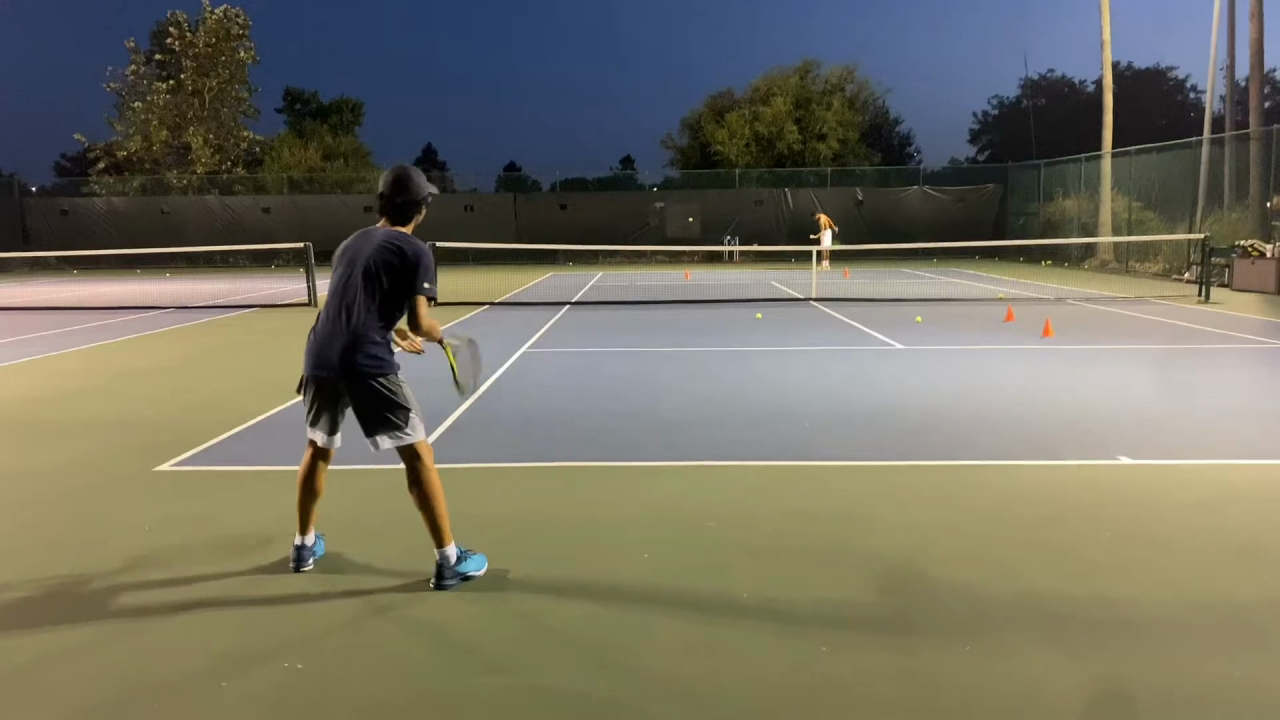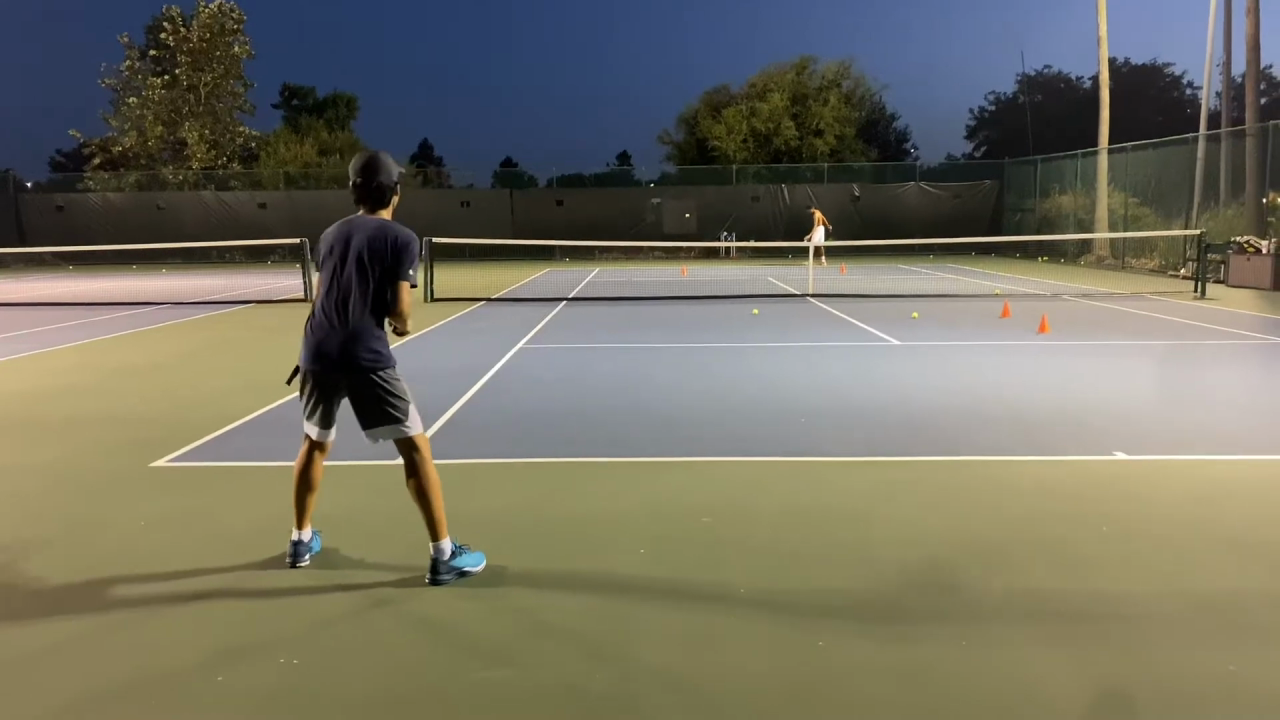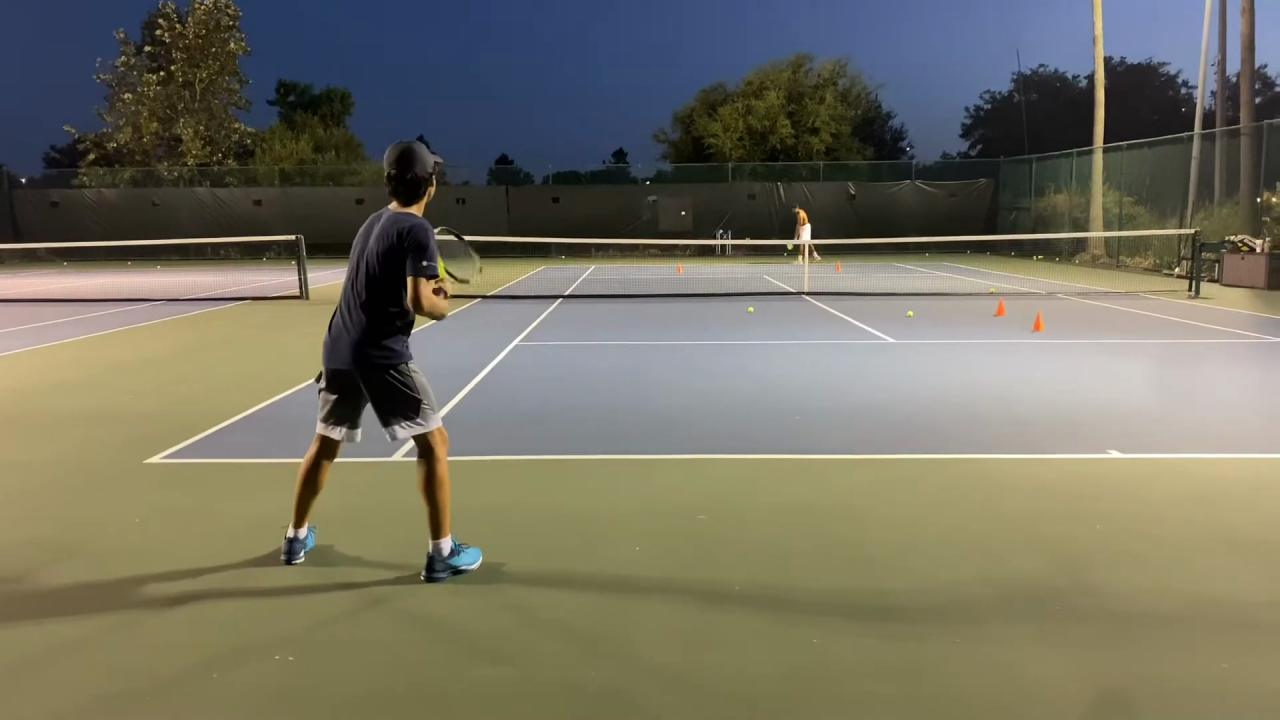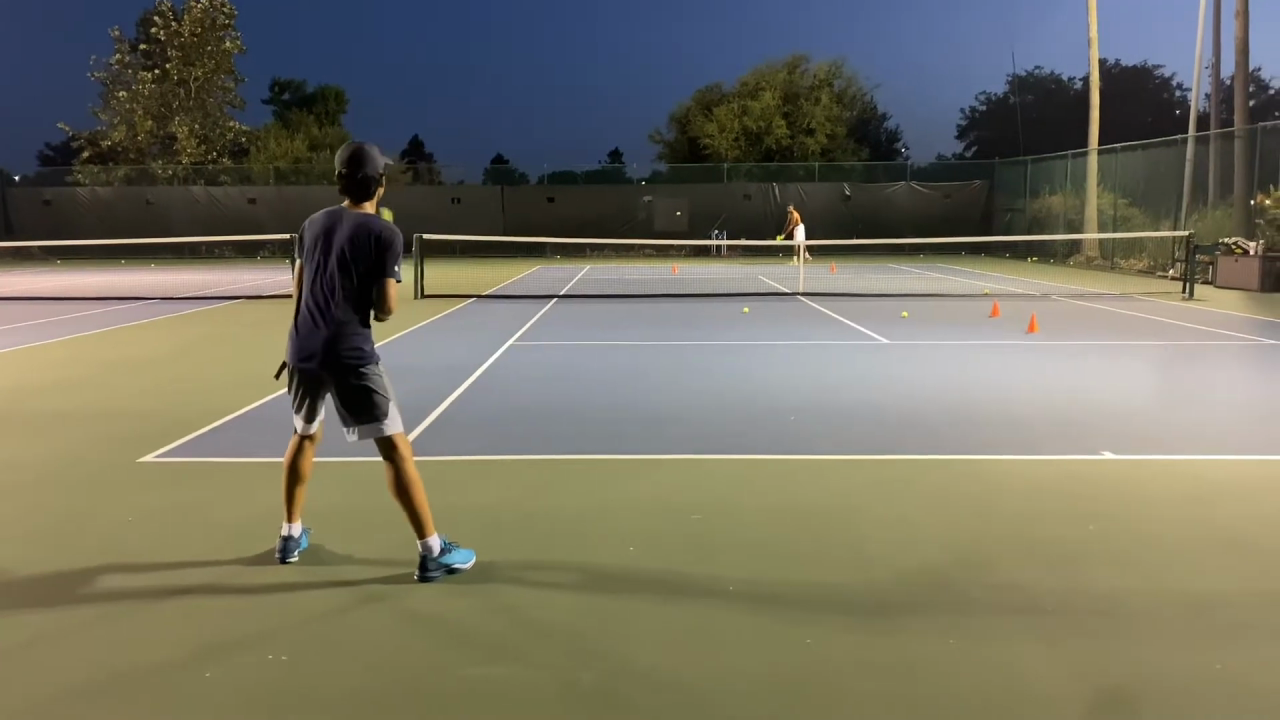
dt=0.5s
person 1, frame 1
left shoulder: (351, 243)
right shoulder: (415, 251)
right elbow: (421, 322)
left wrist: (401, 338)
right wrist: (436, 336)
left hip: (320, 358)
right hip: (368, 363)
left knee: (319, 449)
right knee: (418, 456)
left ankle: (305, 544)
right ankle: (450, 560)
person 1, frame 2
left shoulder: (331, 234)
right shoulder: (401, 238)
right elbow: (400, 310)
right wrist: (401, 325)
left hip: (317, 353)
right hip: (366, 356)
left knee: (315, 443)
right knee: (415, 448)
left ankle: (301, 540)
right ankle: (444, 555)
person 1, frame 3
left shoulder: (372, 223)
right shoulder: (417, 231)
right elbow: (419, 302)
left wrist: (429, 287)
right wrist: (443, 305)
left hip: (339, 349)
right hip: (382, 354)
left knee: (325, 443)
right knee: (433, 444)
left ankle: (296, 536)
right ankle: (443, 553)
person 1, frame 4
left shoulder: (313, 224)
right shoulder: (385, 234)
right elbow: (385, 308)
left hip: (302, 347)
right hip: (351, 352)
left knee: (304, 435)
right knee: (396, 447)
left ankle: (290, 535)
right ankle: (432, 552)
